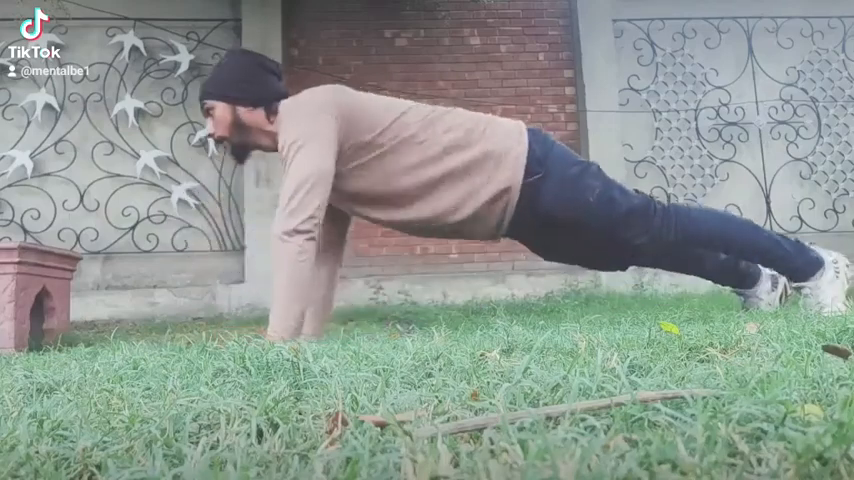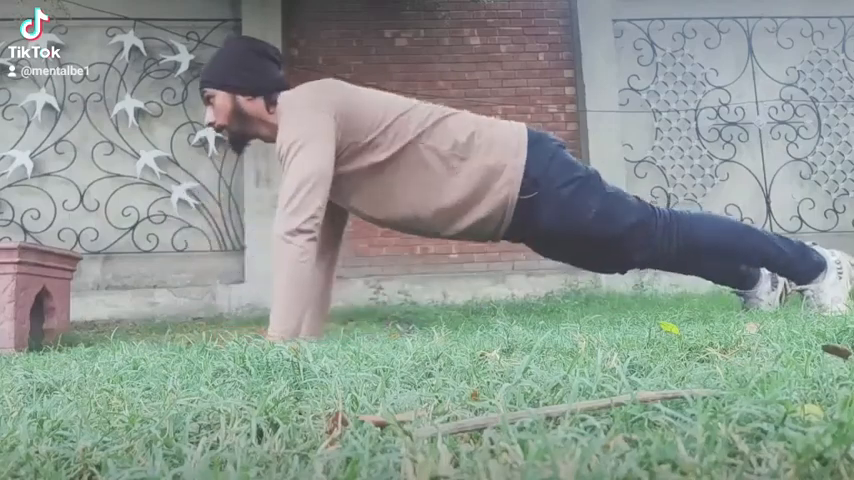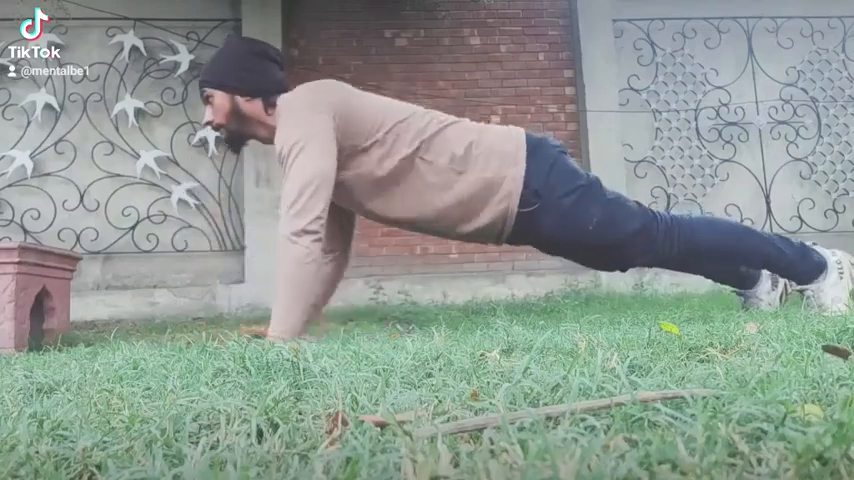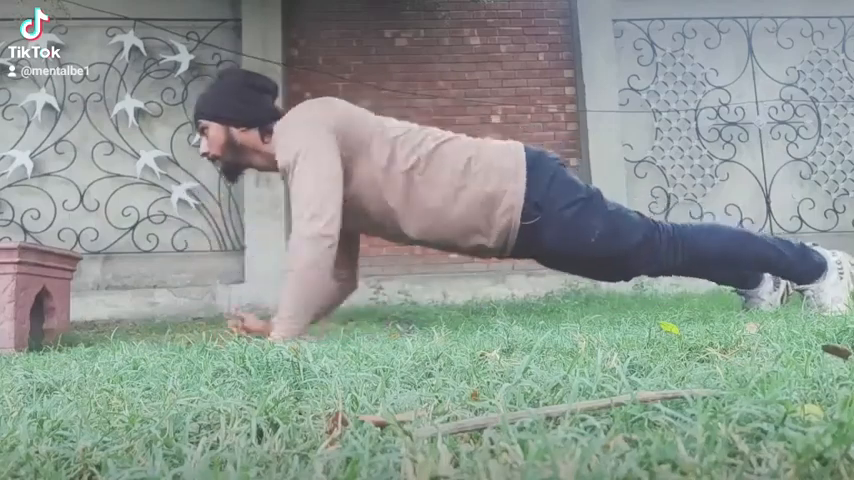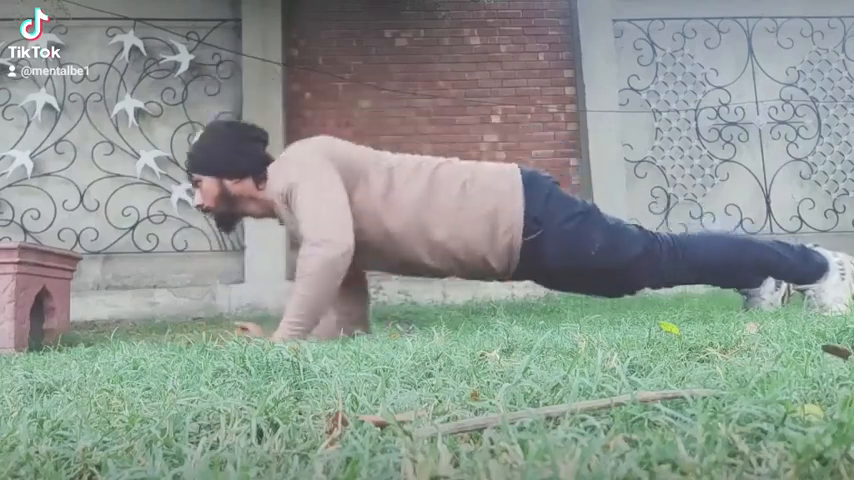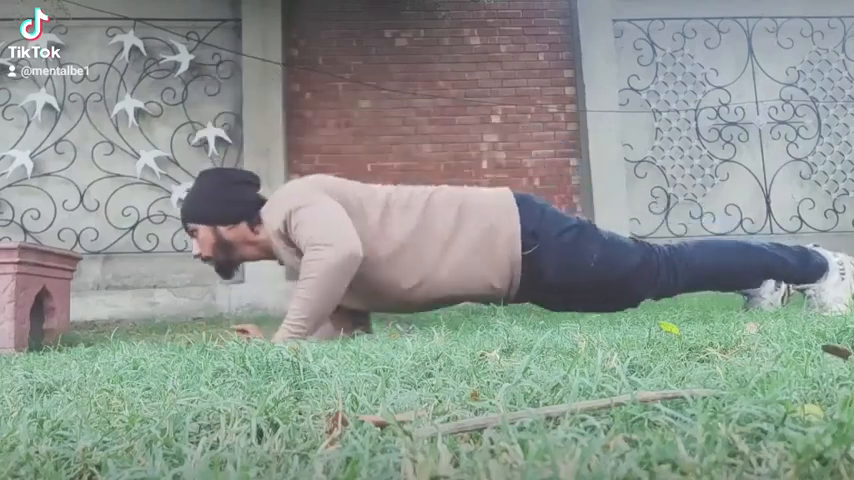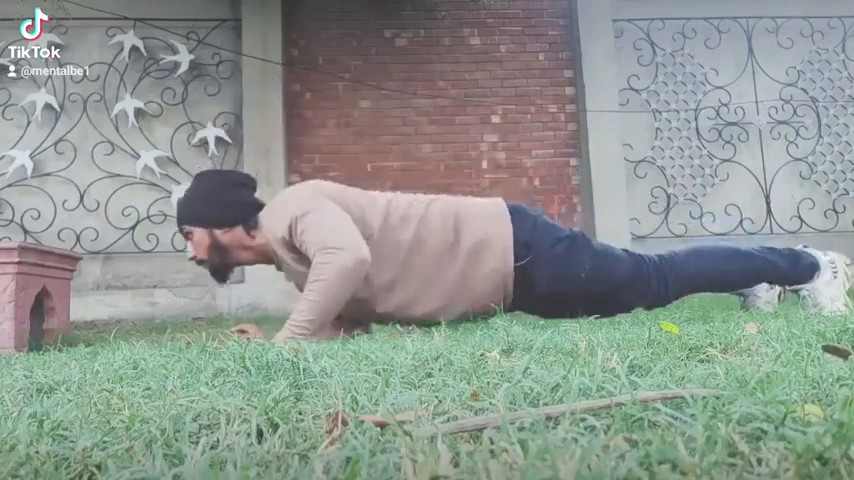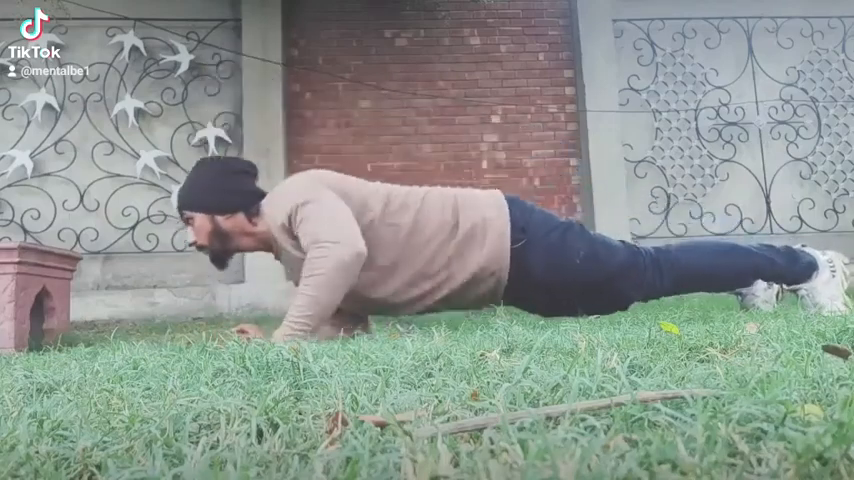
dt=0.1s
person 1, frame 1
left shoulder: (308, 116)
right shoulder: (308, 152)
left elbow: (296, 233)
right elbow: (324, 249)
left wrist: (279, 346)
right wrist: (308, 341)
left hip: (524, 172)
right hip: (510, 204)
left knee: (656, 226)
right knee: (630, 248)
right ankle: (755, 281)
person 1, frame 2
left shoulder: (306, 109)
right shoulder: (309, 144)
left elbow: (297, 232)
right elbow: (322, 245)
left wrist: (280, 346)
right wrist: (307, 339)
left hip: (523, 175)
right hip: (512, 203)
left knee: (657, 235)
right knee: (630, 252)
right ankle: (754, 281)
person 1, frame 3
left shoulder: (303, 109)
right shoulder: (309, 142)
left elbow: (303, 232)
right elbow: (331, 252)
left wrist: (280, 340)
right wrist: (293, 326)
left hip: (522, 181)
right hip: (511, 205)
left knee: (657, 237)
right knee: (638, 245)
right ankle: (759, 280)
person 1, frame 4
left shoulder: (305, 127)
right shoulder: (307, 156)
left elbow: (315, 239)
right elbow: (339, 274)
left wrist: (281, 340)
right wrist: (283, 327)
left hip: (521, 196)
right hip: (512, 213)
left knee: (658, 246)
right knee: (639, 256)
right ankle: (760, 280)
person 1, frame 5
left shoulder: (298, 169)
right shoulder: (295, 209)
left elbow: (333, 244)
right elbow: (350, 313)
left wrist: (284, 341)
right wrist: (283, 335)
left hip: (523, 216)
right hip: (515, 240)
left knee: (662, 258)
right knee: (648, 267)
right ankle: (761, 279)
person 1, frame 6
left shoulder: (295, 201)
right shoulder: (293, 245)
left elbow: (340, 252)
right elbow: (346, 326)
left wrist: (284, 343)
right wrist: (290, 345)
left hip: (518, 238)
right hip: (510, 261)
left knee: (658, 269)
right knee: (640, 280)
right ankle: (761, 277)
person 1, frame 7
left shoulder: (296, 209)
right shoulder: (291, 259)
left elbow: (350, 259)
right elbow: (350, 326)
left wrist: (288, 344)
right wrist: (285, 341)
left hip: (513, 252)
right hip: (505, 279)
left knee: (653, 279)
right knee: (632, 289)
right ankle: (753, 280)
person 1, frame 8
left shoulder: (296, 198)
right shoulder: (290, 248)
left elbow: (347, 252)
right elbow: (350, 324)
left wrist: (285, 342)
right wrist: (282, 339)
left hip: (509, 241)
right hip: (501, 272)
left knee: (651, 271)
right knee: (621, 289)
right ankle: (752, 280)
